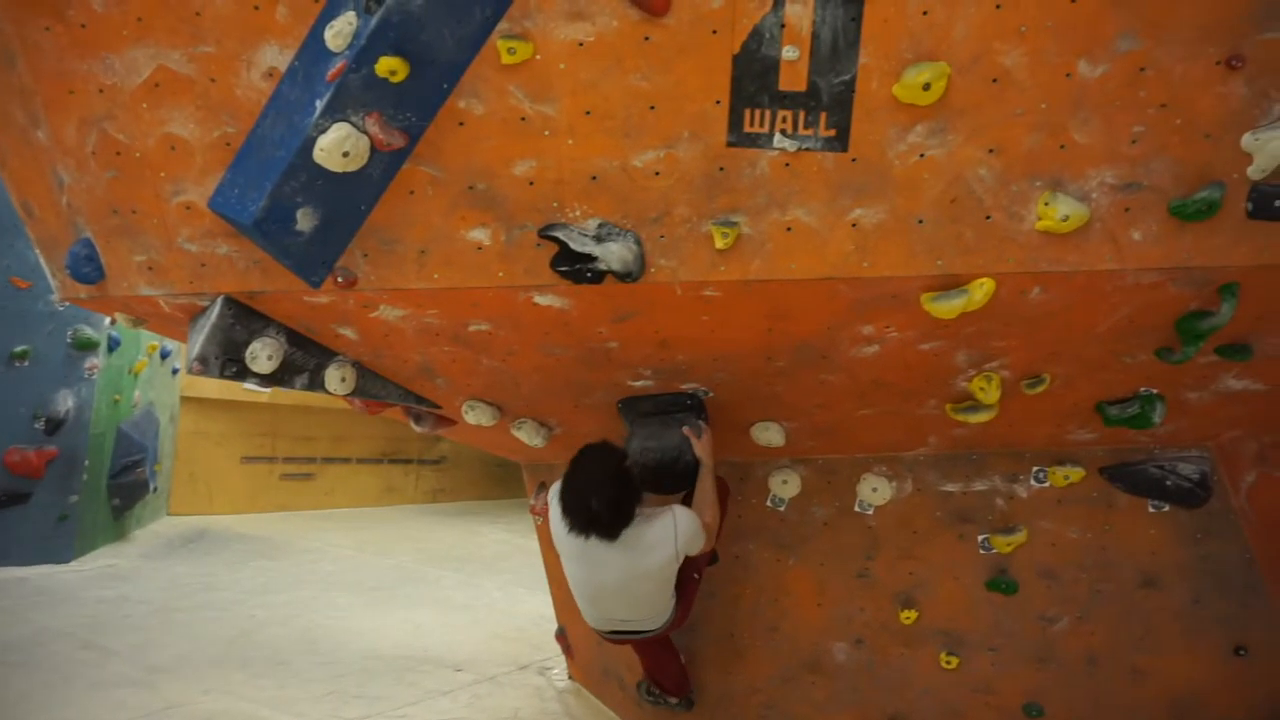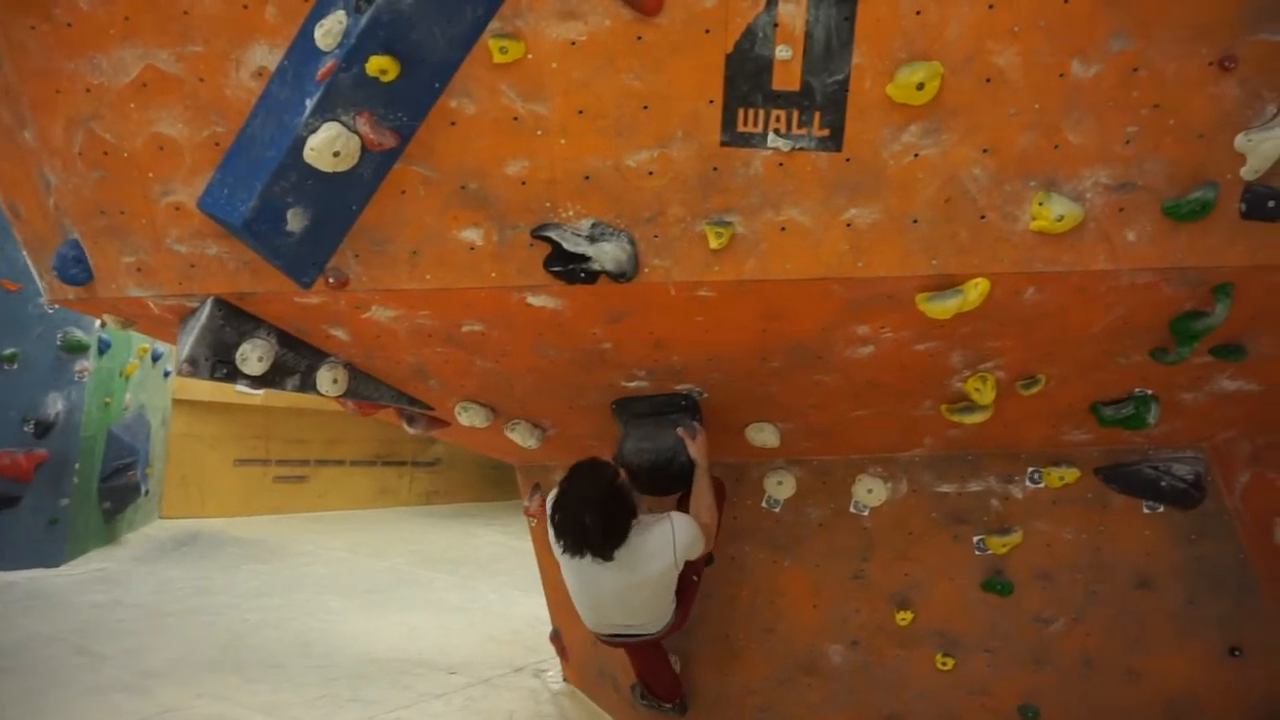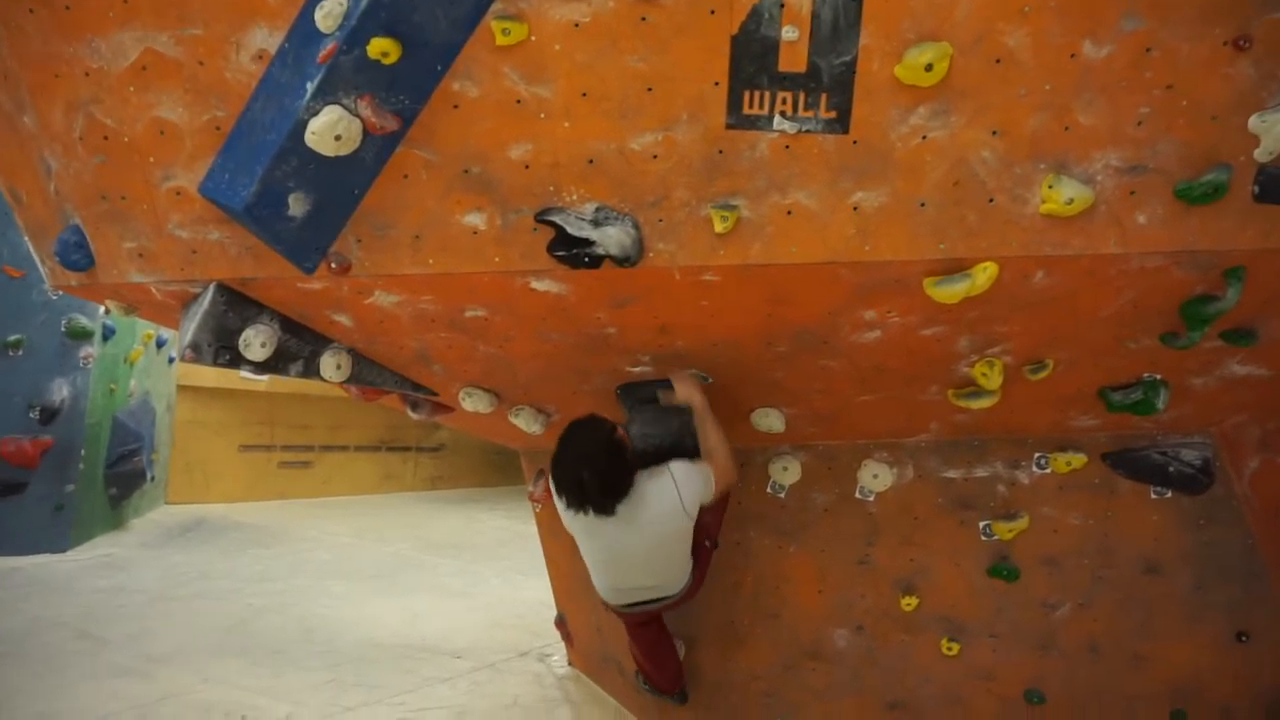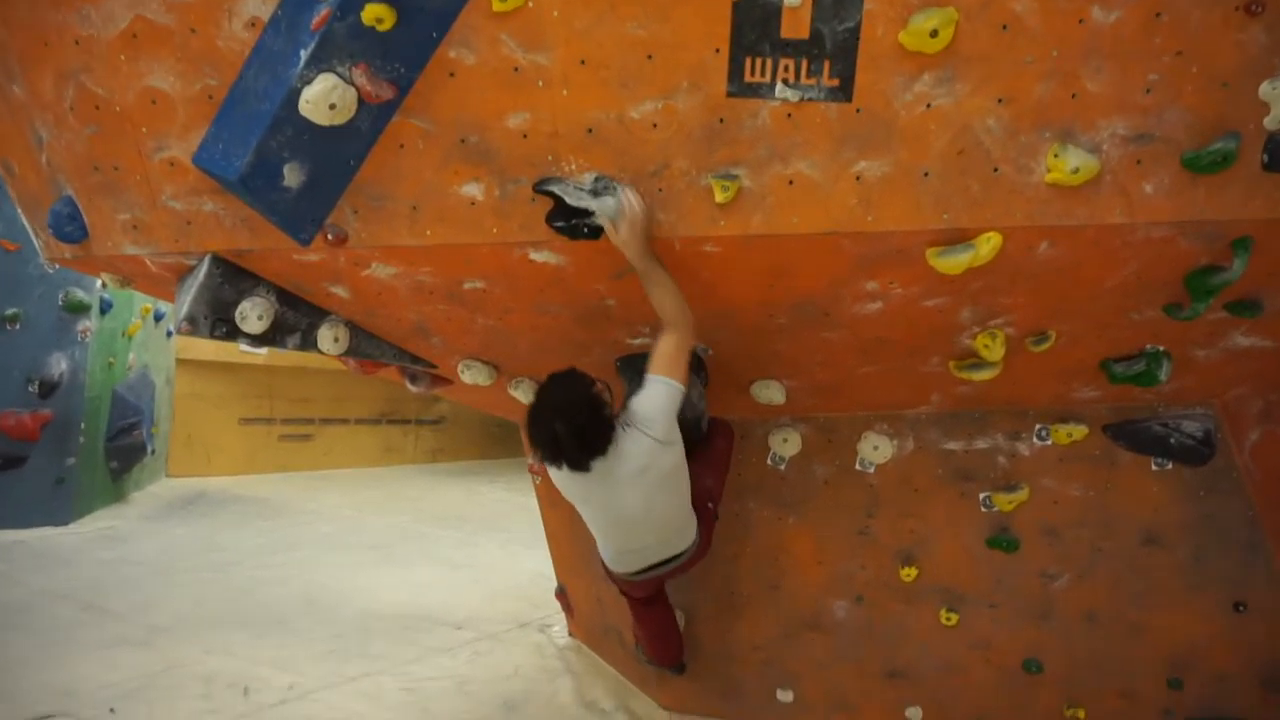
dt=0.2s
person 1, frame 1
left shoulder: (559, 503)
right shoulder: (672, 528)
right elbow: (706, 534)
right wrist: (706, 461)
left hip: (604, 627)
right hip: (662, 621)
right knee: (717, 487)
left ankle: (670, 690)
person 1, frame 2
left shoulder: (558, 522)
right shoulder: (672, 531)
right elbow: (705, 534)
right wrist: (701, 462)
left hip: (606, 631)
right hip: (664, 620)
right knee: (713, 486)
left ankle: (664, 695)
person 1, frame 3
left shoulder: (564, 497)
right shoulder: (674, 486)
right elbow: (726, 473)
right wrist: (697, 403)
left hip: (618, 602)
right hip: (679, 588)
right knee: (715, 483)
left ankle: (664, 682)
person 1, frame 4
left shoulder: (559, 468)
right shoulder: (648, 427)
right elbow: (679, 324)
right wrist: (638, 250)
left hip: (628, 571)
right hip: (688, 547)
left knee: (644, 599)
left ankle: (664, 655)
